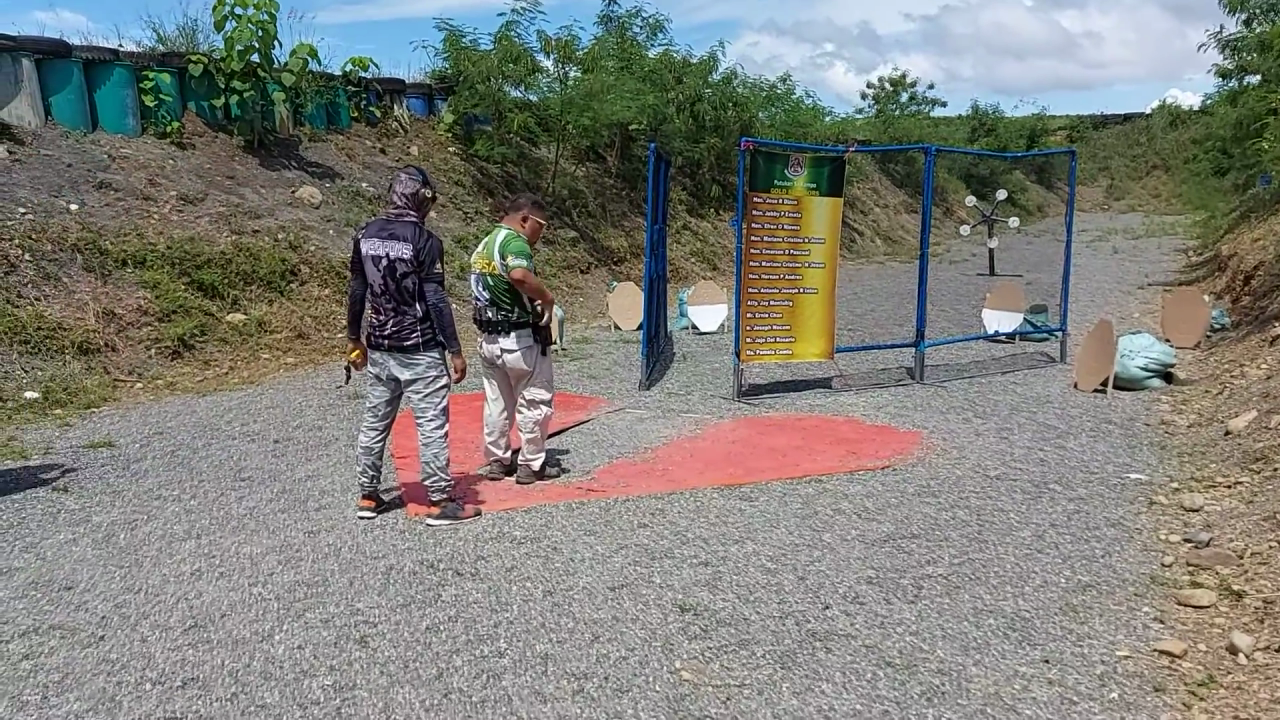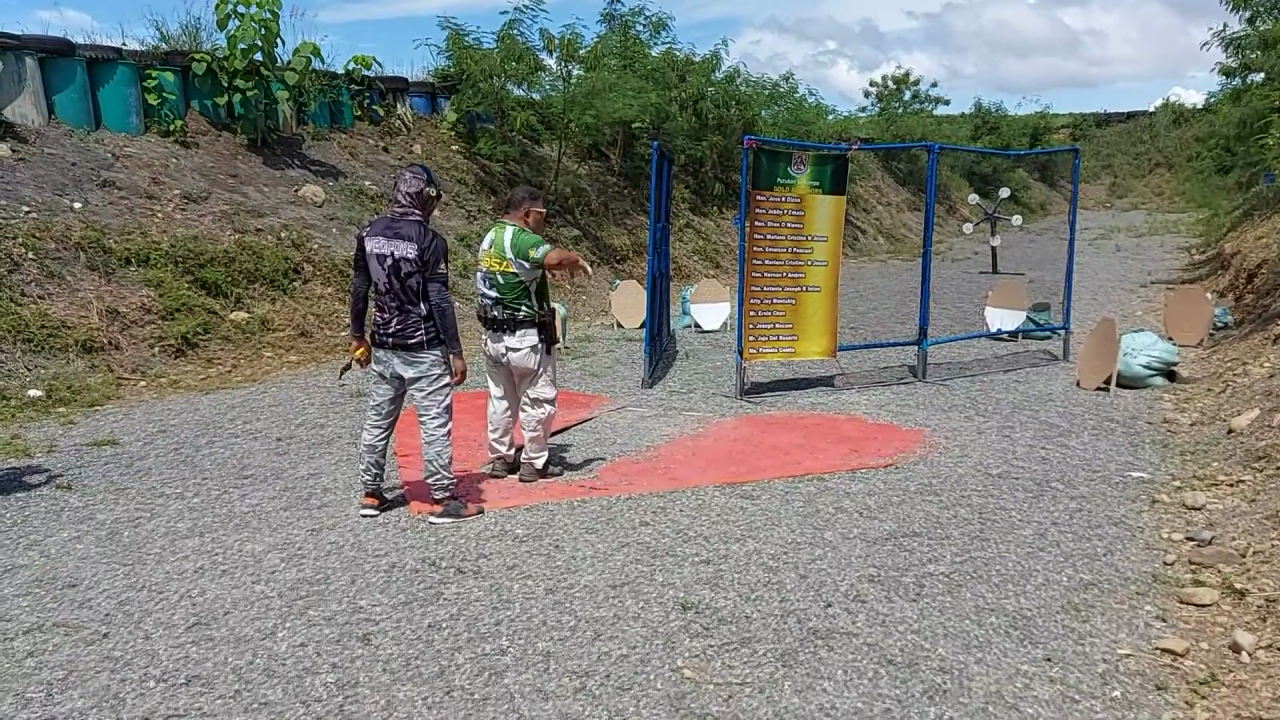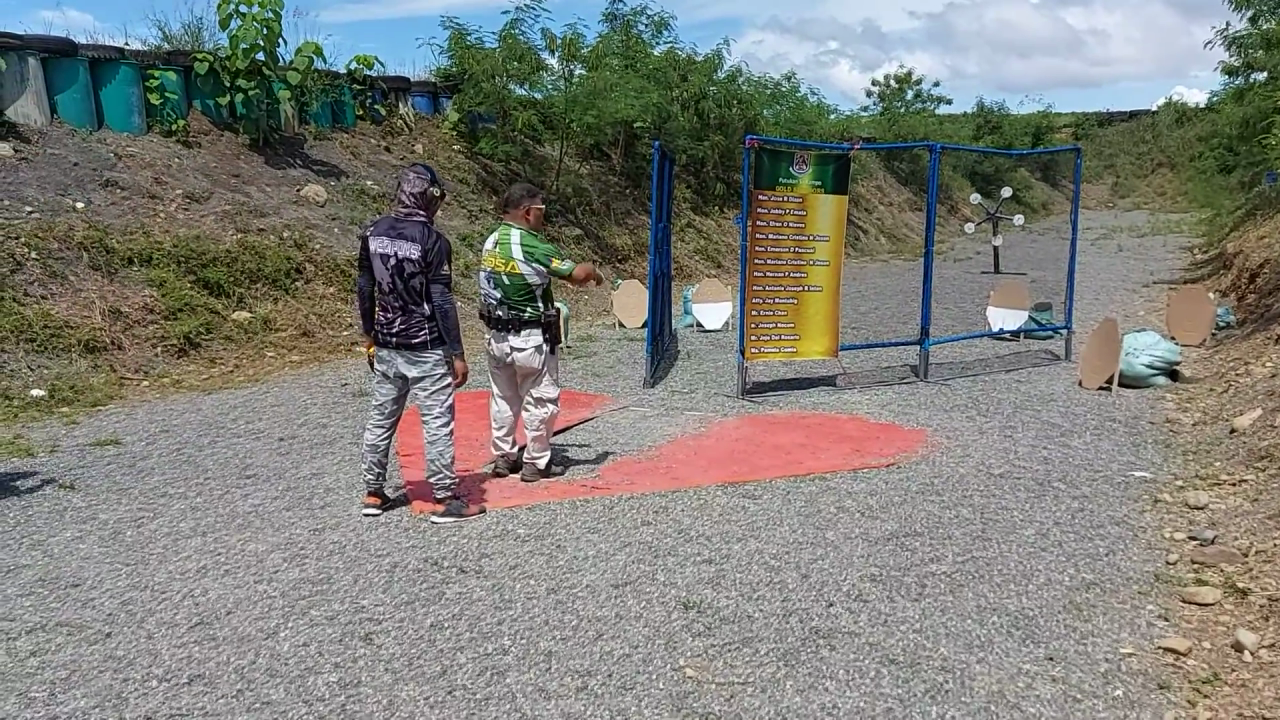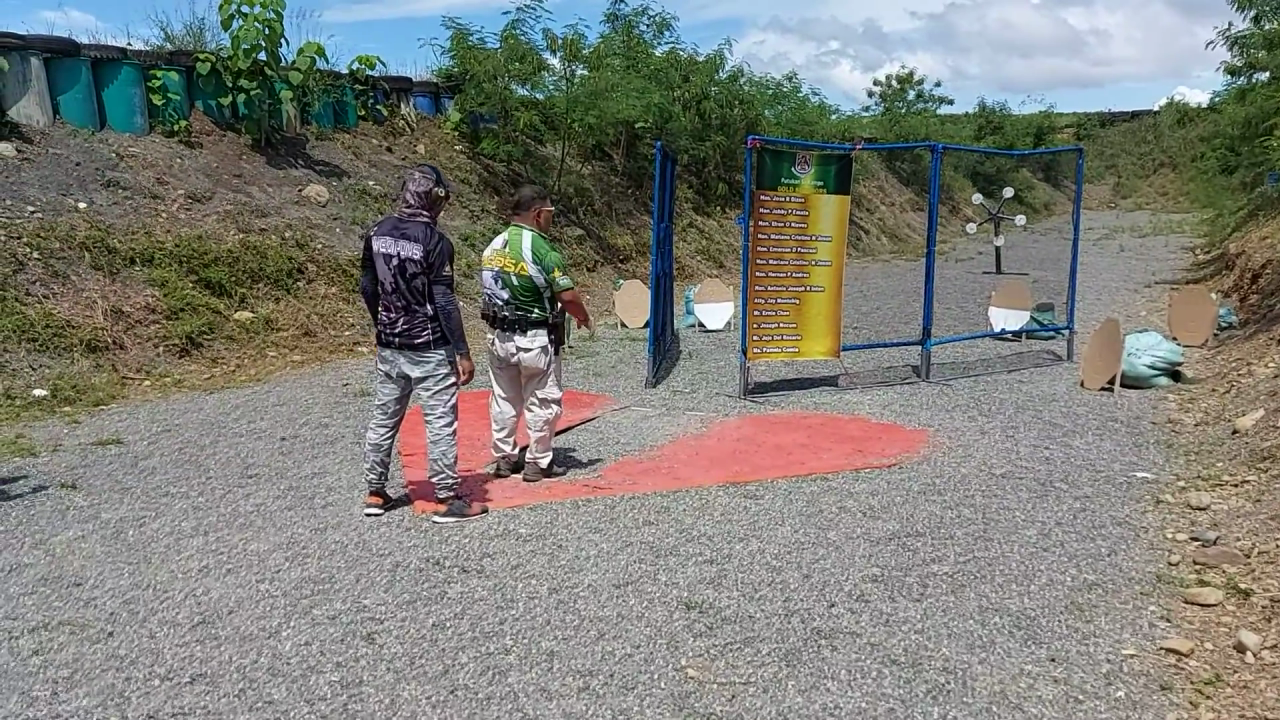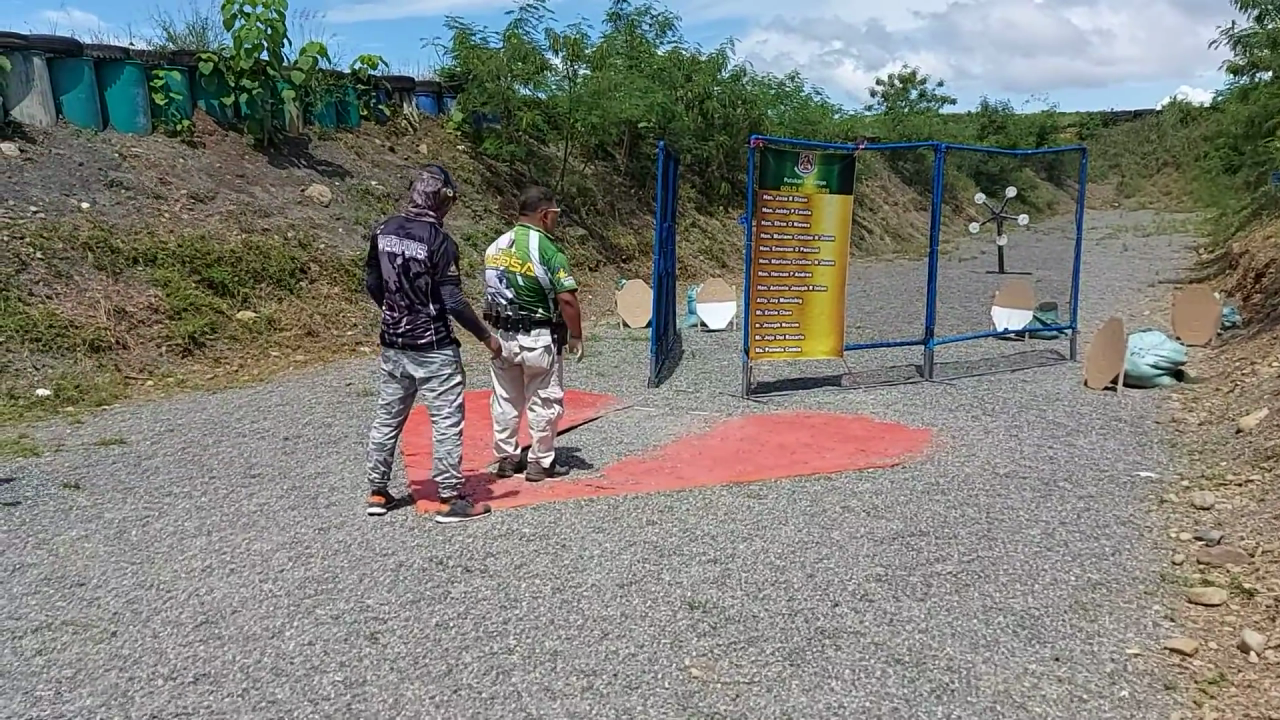
dt=0.2s
person 1, frame 1
left shoulder: (365, 235)
right shoulder: (424, 241)
left elbow: (356, 292)
right elbow: (436, 301)
left wrist: (354, 338)
right wrist: (455, 351)
left hip: (379, 347)
right hip: (420, 350)
left knee: (374, 421)
right knee: (432, 424)
left ankle: (368, 497)
right ankle: (440, 502)
person 1, frame 2
left shoulder: (370, 233)
right shoulder: (429, 240)
left elbow: (359, 288)
right elbow: (439, 301)
left wrist: (358, 335)
right wrist: (456, 352)
left hip: (384, 345)
right hip: (423, 348)
left knee: (378, 419)
right knee: (435, 423)
left ankle: (371, 494)
right ankle: (443, 500)
person 1, frame 3
left shoulder: (374, 232)
right shoulder: (432, 241)
left elbow: (364, 288)
right elbow: (442, 302)
left wrist: (370, 334)
right wrist: (457, 354)
left hip: (387, 345)
right hip: (426, 348)
left knee: (380, 419)
right knee: (437, 422)
left ankle: (373, 494)
right ankle: (445, 500)
person 1, frame 4
left shoulder: (378, 232)
right shoulder: (435, 241)
left elbow: (368, 288)
right elbow: (444, 303)
right wrist: (462, 353)
left hip: (389, 345)
right hip: (429, 347)
left knee: (383, 418)
right knee: (440, 421)
left ankle: (375, 493)
right ankle: (447, 499)
person 1, frame 5
left shoulder: (384, 231)
right shoulder: (440, 242)
left elbow: (372, 284)
right elbow: (453, 303)
right wrist: (486, 337)
left hip: (393, 344)
right hip: (432, 347)
left knee: (387, 417)
right knee: (446, 421)
left ankle: (378, 493)
right ankle: (450, 499)
person 2, frame 1
left shoulder: (484, 245)
right shoulder: (514, 242)
right elbow: (519, 275)
right wrist: (546, 297)
left hip: (489, 338)
right hip: (521, 338)
left knee: (496, 403)
right knee: (534, 402)
left ankle: (496, 461)
right ankle: (531, 465)
person 2, frame 2
left shoulder: (489, 240)
right shoulder: (523, 238)
right elbow: (554, 258)
right wrist: (577, 260)
left hip: (493, 336)
right hip: (526, 337)
left knee: (500, 399)
right knee: (537, 401)
left ankle: (499, 459)
right ankle: (534, 463)
person 2, frame 3
left shoulder: (492, 241)
right shoulder: (531, 245)
right elbow: (576, 274)
right wrist: (594, 272)
left hip: (497, 336)
right hip: (530, 338)
left knee: (503, 399)
right knee: (540, 401)
left ankle: (503, 458)
right ankle: (536, 463)
person 2, frame 4
left shoulder: (495, 245)
right shoulder: (541, 249)
right elbow: (568, 296)
right wrist: (583, 317)
left hip: (499, 337)
right hip: (535, 339)
left knee: (504, 400)
right knee: (542, 402)
left ankle: (504, 459)
right ankle: (538, 463)
person 2, frame 5
left shoulder: (497, 245)
right shoulder: (547, 249)
left elbow: (492, 288)
right elbow: (567, 299)
right wrist: (575, 335)
left hip: (501, 336)
right hip: (537, 338)
left knee: (505, 400)
right knee: (544, 402)
left ankle: (506, 460)
right ankle: (540, 463)
